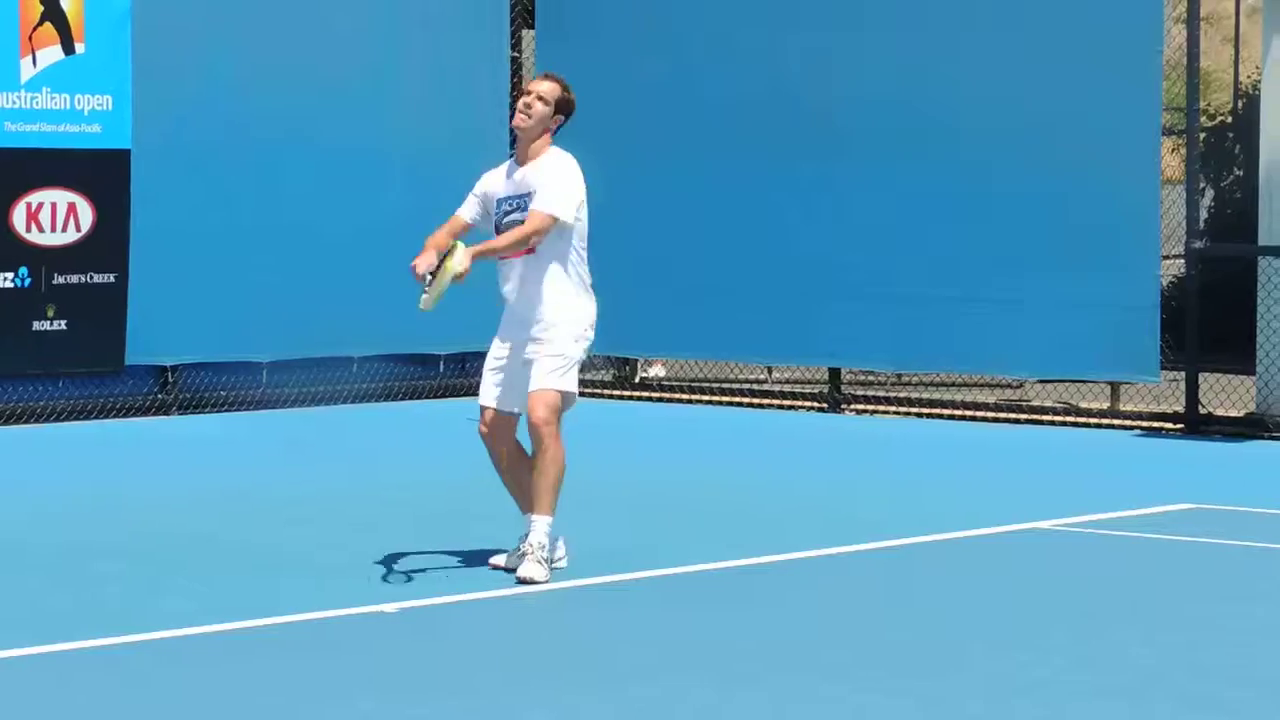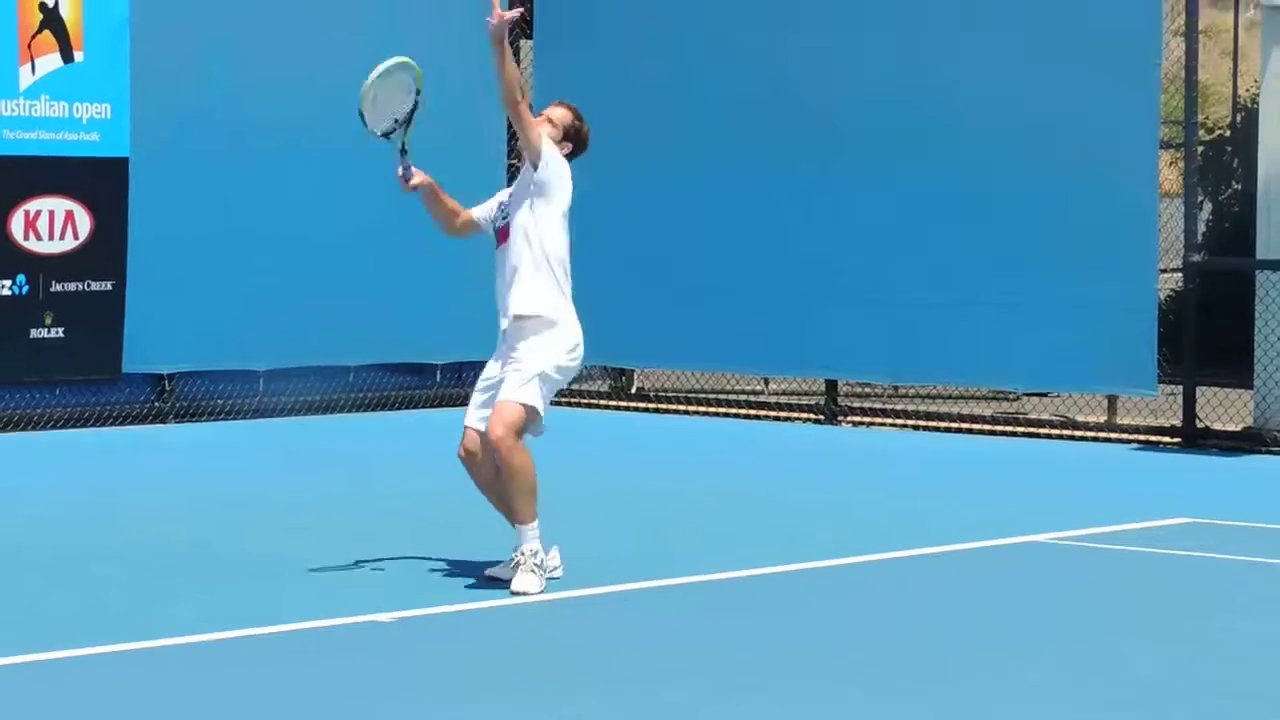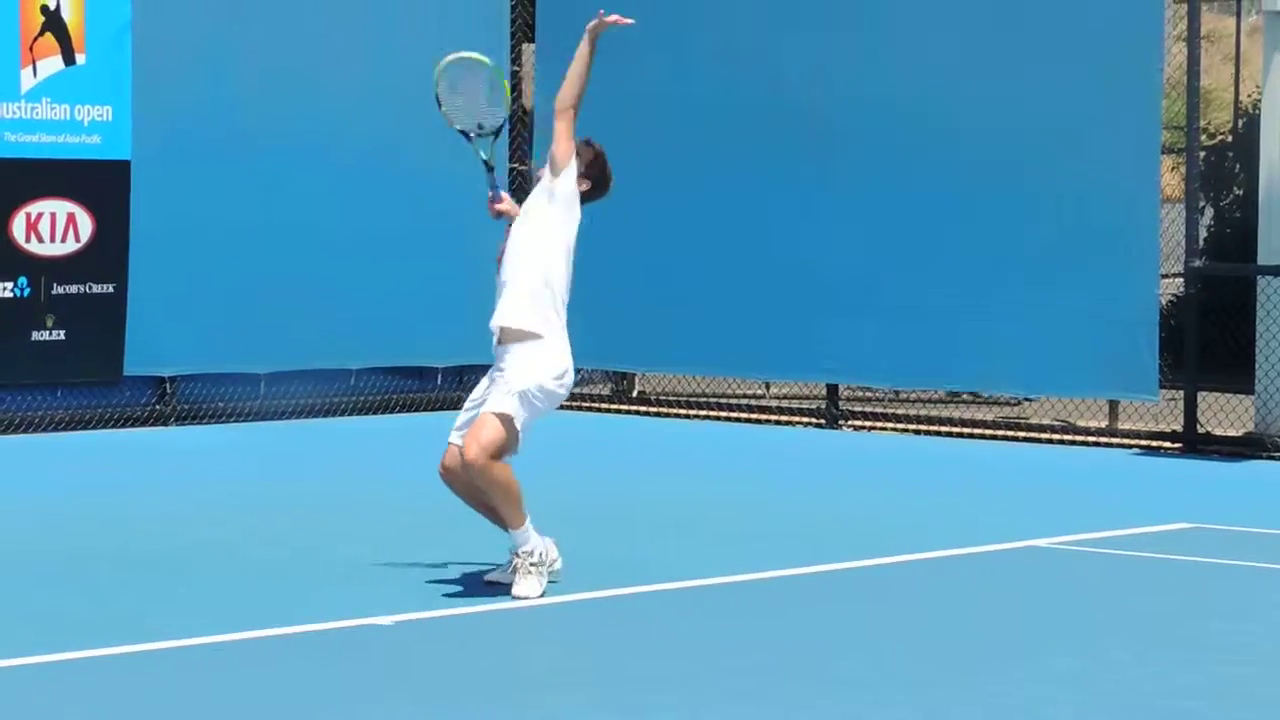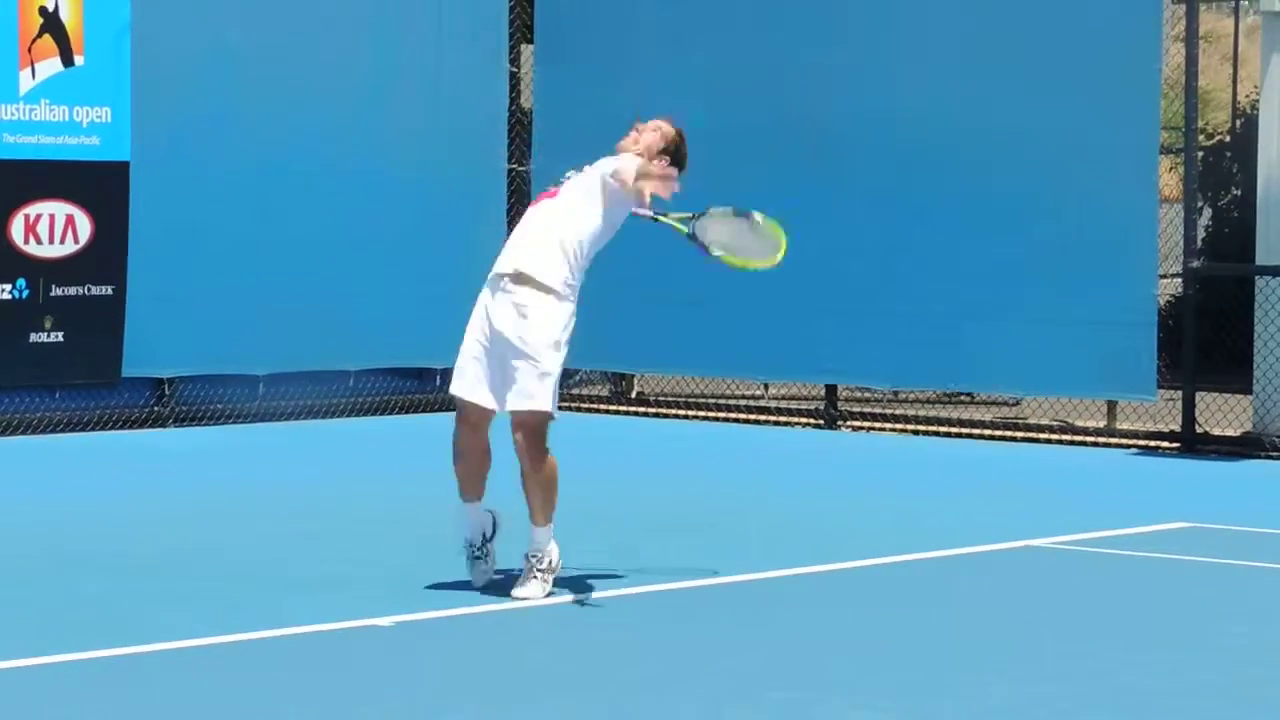
dt=0.3s
person 1, frame 1
left shoulder: (561, 168)
right shoulder: (496, 180)
left elbow: (536, 230)
right elbow: (452, 229)
left wrist: (473, 253)
right wrist: (431, 253)
left hip: (562, 322)
right hip: (516, 325)
left knee: (542, 416)
right knee: (495, 428)
left ankle: (540, 543)
right ankle: (541, 537)
person 1, frame 2
left shoulder: (550, 173)
right shoulder: (513, 198)
left elbow: (517, 109)
right elbow: (457, 224)
right wrist: (428, 186)
left hip: (547, 337)
right hip: (514, 342)
left knee: (503, 432)
right knee: (473, 449)
left ankle: (530, 551)
right ankle: (532, 545)
person 1, frame 3
left shoulder: (558, 199)
right shoulder: (544, 218)
left elbow: (564, 109)
left wrist: (590, 37)
right wrist: (516, 217)
left hip: (535, 360)
right hip: (507, 363)
left knee: (476, 453)
right knee: (454, 468)
left ankle: (533, 549)
right ankle: (530, 548)
person 1, frame 4
left shoulder: (617, 172)
right shoulder: (593, 178)
left elbow: (629, 168)
left wrist: (642, 177)
left hip: (539, 306)
right hip: (497, 298)
left knee: (530, 434)
right knee: (469, 421)
left ankle: (542, 555)
right ankle: (479, 530)
